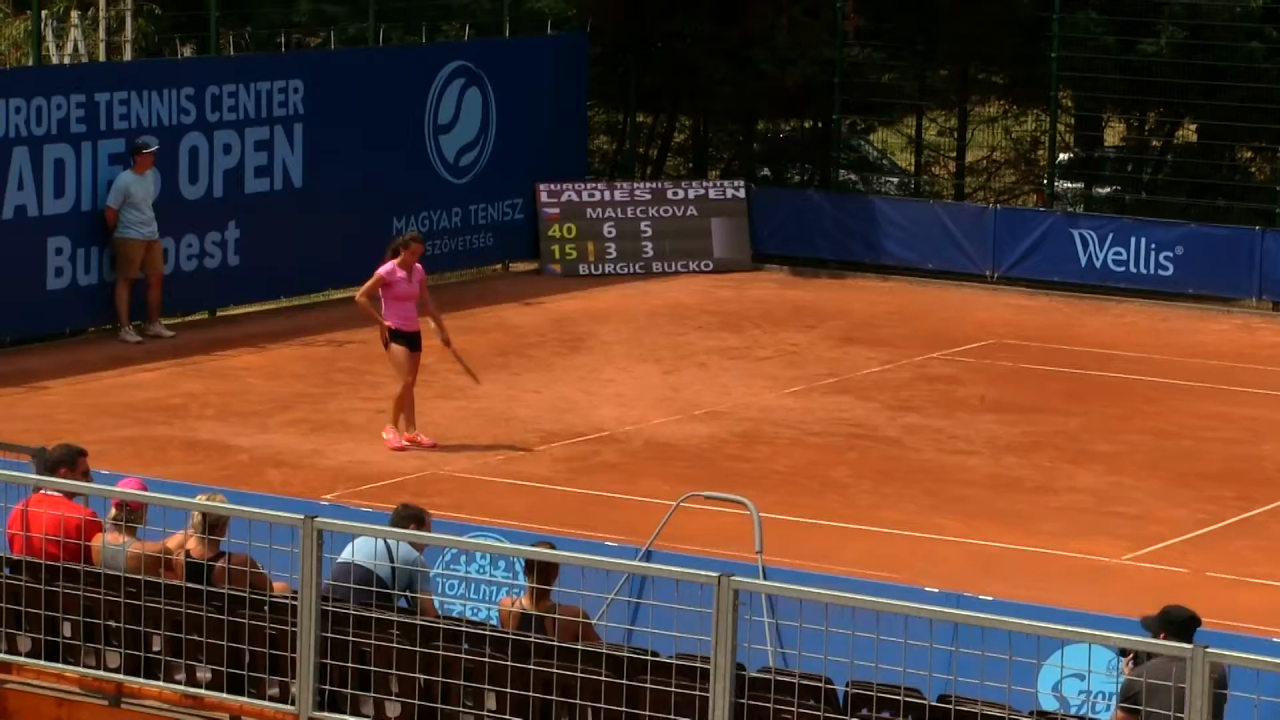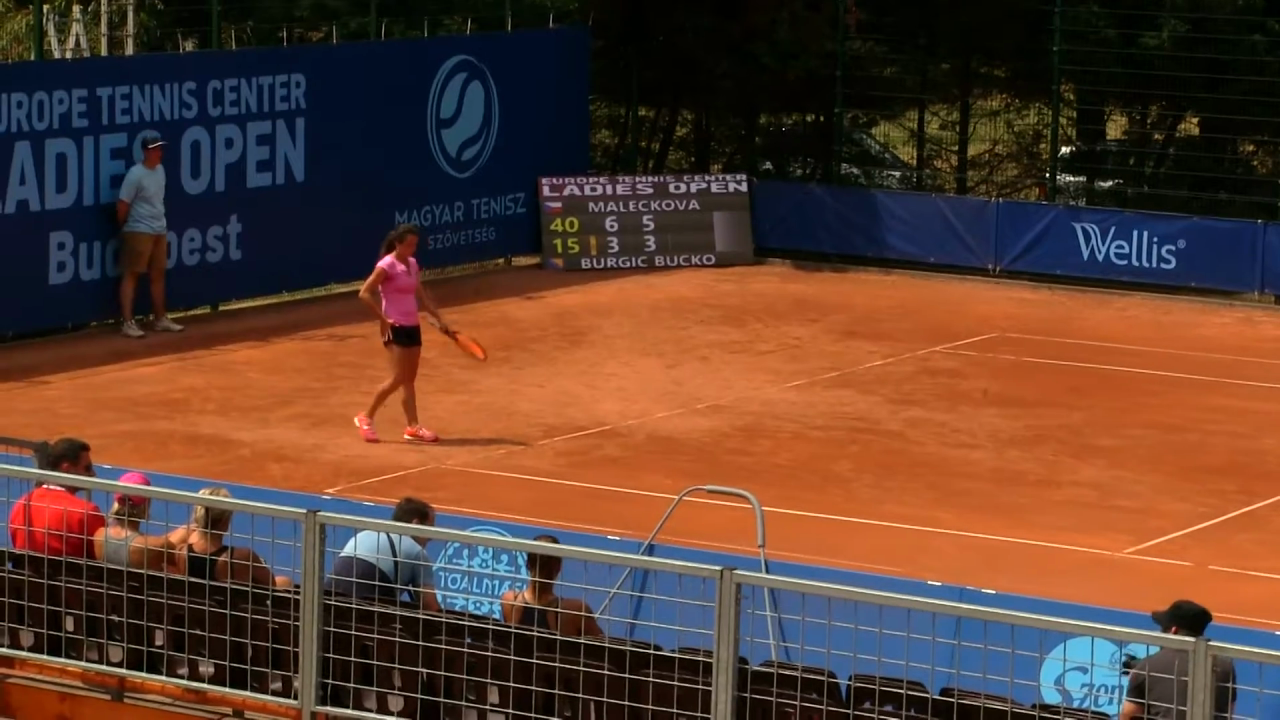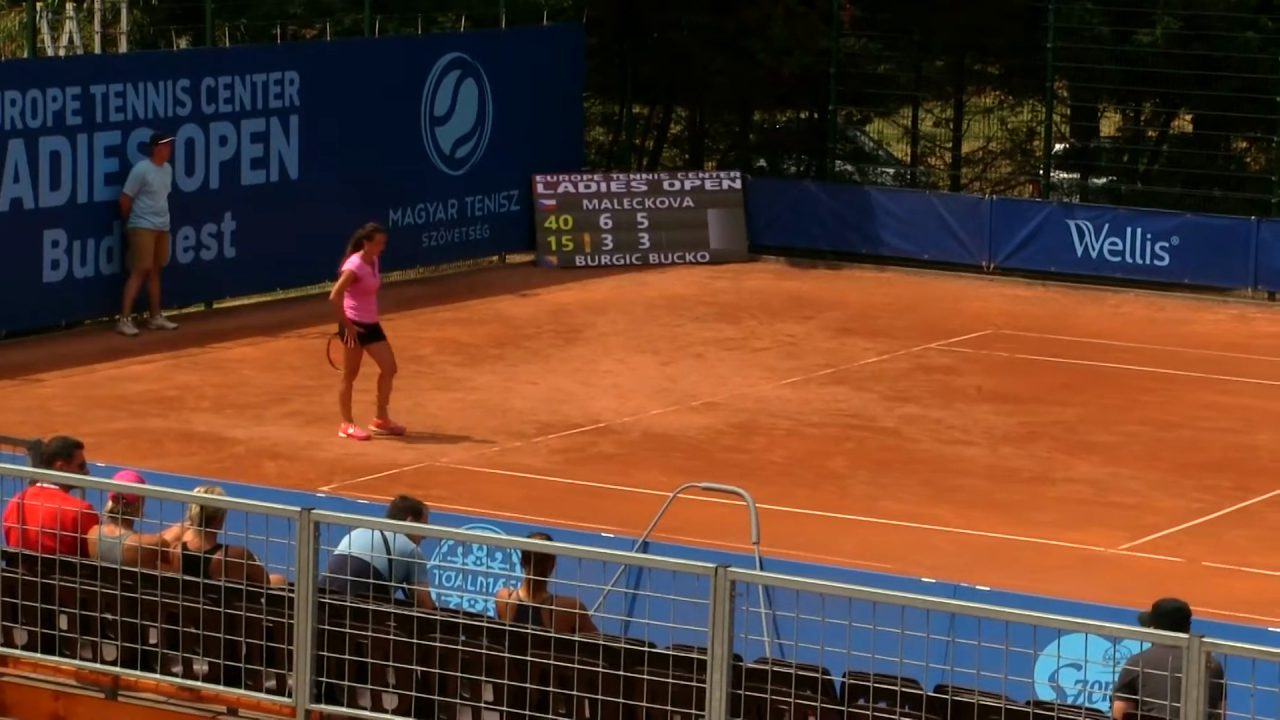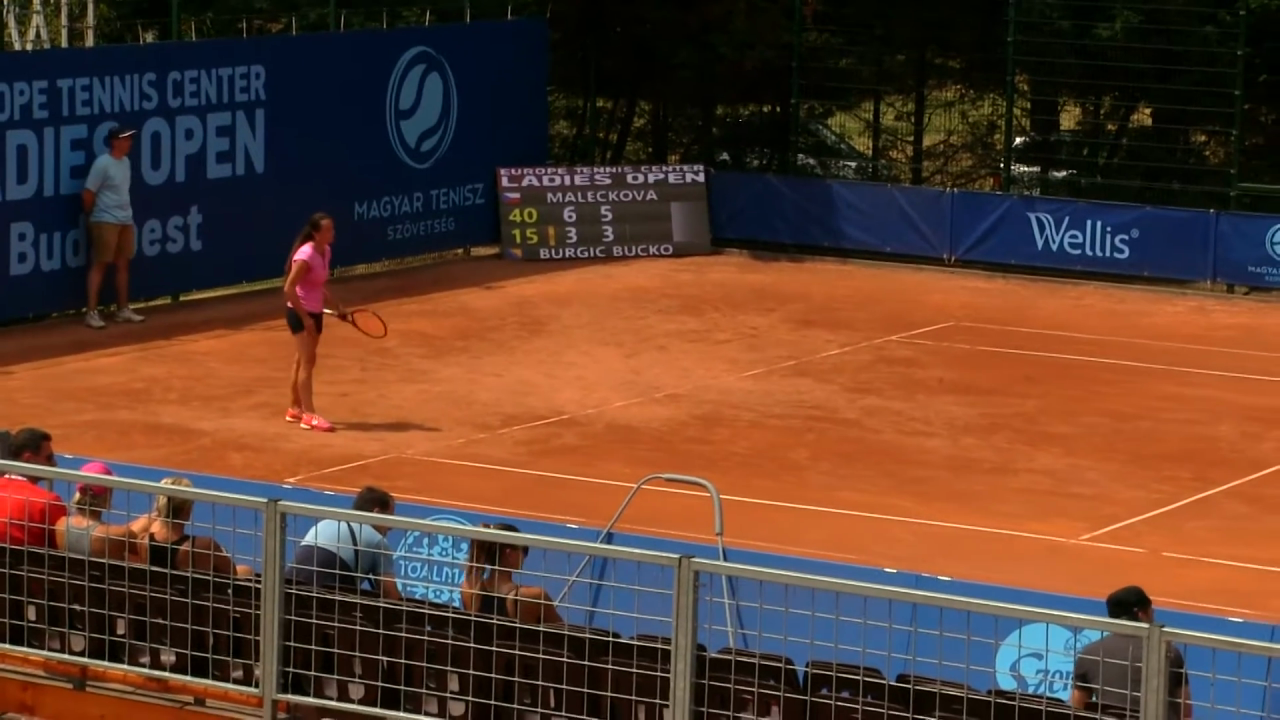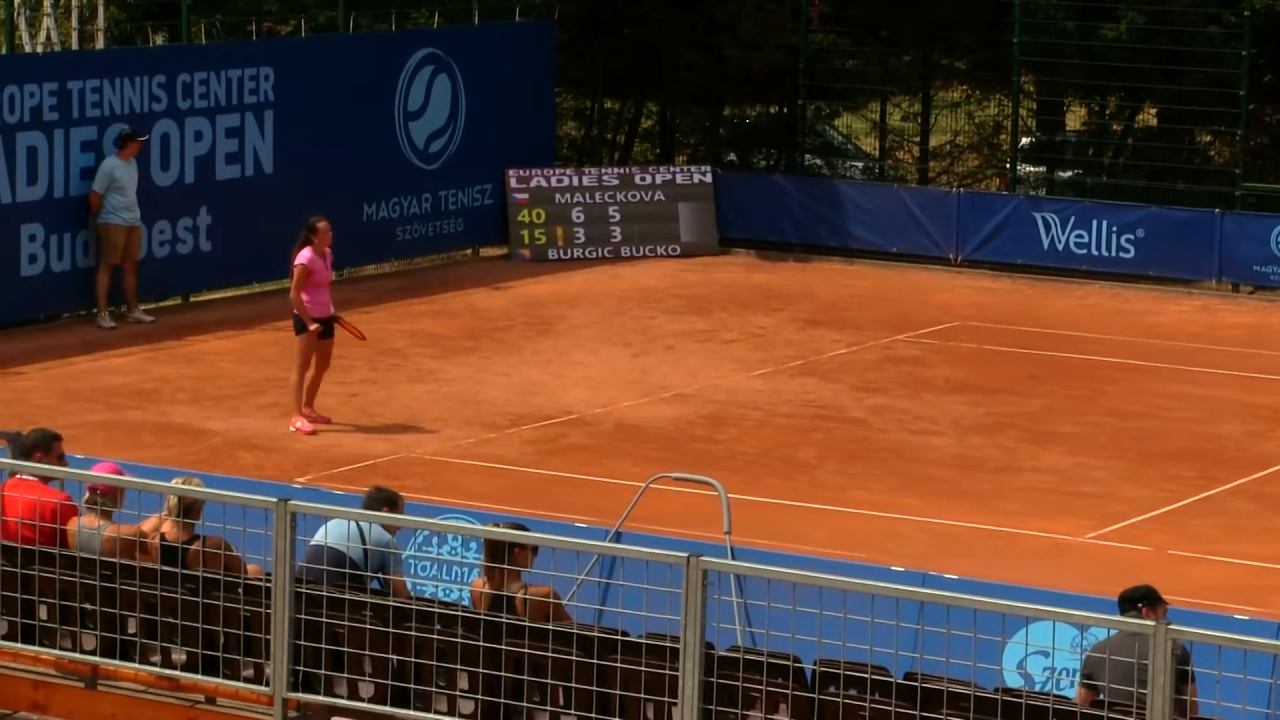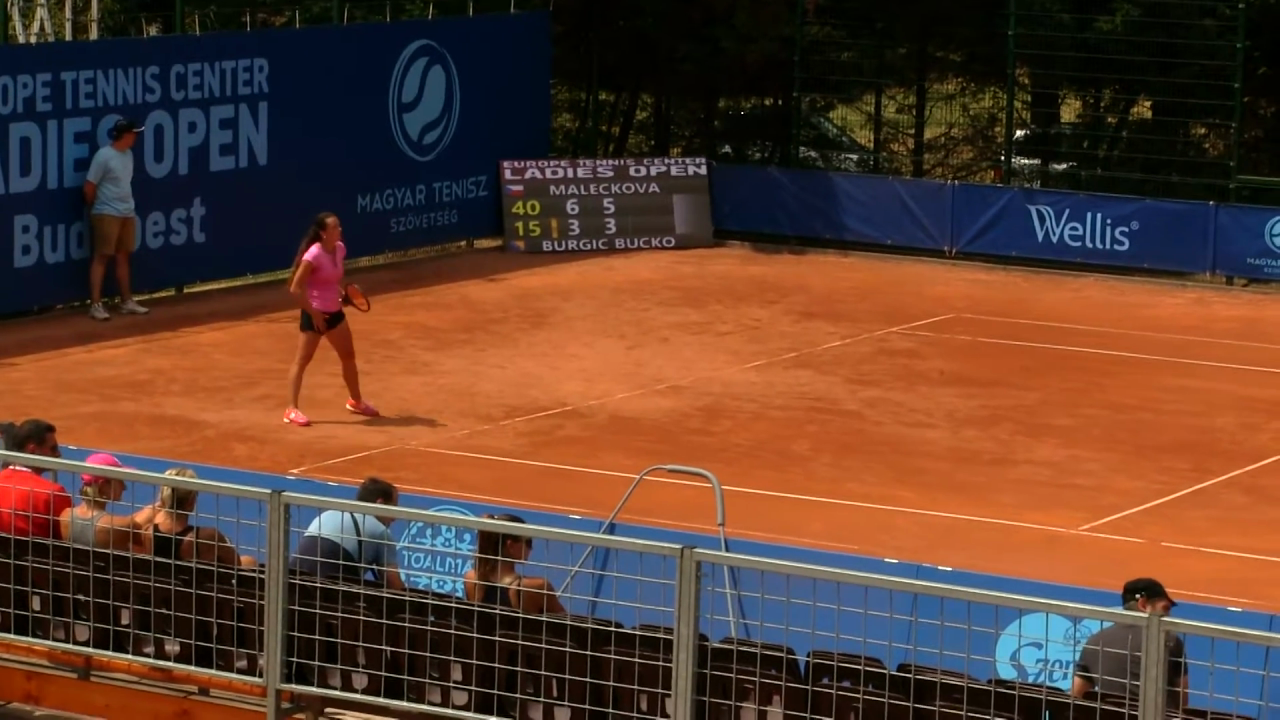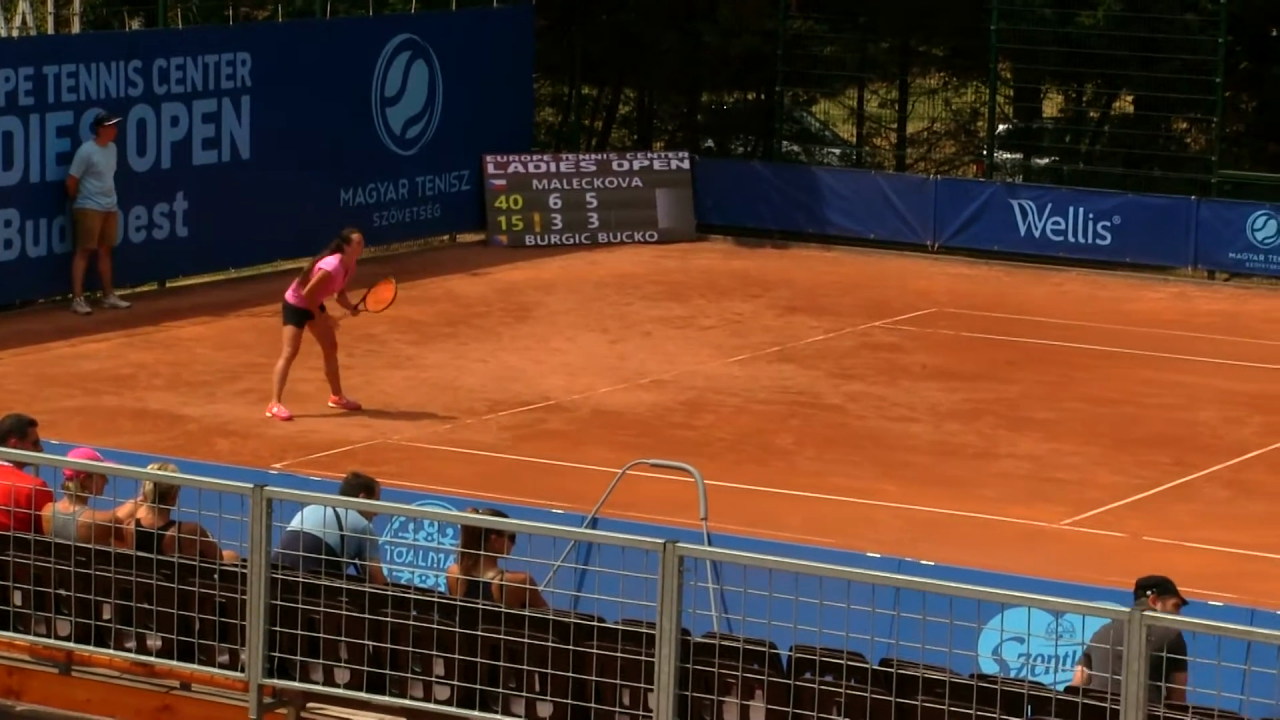
dt=0.5s
person 1, frame 1
left shoulder: (418, 271)
right shoulder: (387, 272)
left elbow: (426, 303)
right elbow: (361, 297)
left wrist: (442, 330)
right wrist: (380, 321)
left hip: (413, 332)
right hip: (394, 333)
left knee: (409, 384)
right knee: (405, 382)
left ankle: (411, 432)
right ankle: (391, 428)
person 1, frame 2
left shoulder: (412, 264)
right shoulder: (386, 265)
left elbow: (421, 296)
right elbow: (364, 293)
left wrist: (439, 318)
right wrist: (383, 319)
left hip: (413, 327)
right hip: (394, 328)
left knee: (409, 379)
right knee: (398, 379)
left ankle: (413, 427)
right ankle: (366, 418)
person 1, frame 3
left shoulder: (374, 261)
right shoulder: (353, 267)
right elbow: (334, 297)
right wrist: (347, 324)
left hip: (372, 324)
right hip: (354, 326)
left knee: (389, 369)
right knee: (350, 375)
left ankle: (381, 419)
right ankle: (347, 425)
person 1, frame 4
left shoulder: (326, 251)
right shoulder: (305, 256)
right elbow: (289, 289)
left wrist: (334, 304)
right wrist: (305, 317)
left hip: (315, 313)
right hip: (299, 313)
left knee: (302, 362)
right knee: (307, 362)
left ankle: (295, 409)
right ankle: (309, 415)
person 1, frame 5
left shoulder: (327, 254)
right shoulder: (305, 259)
right elbow: (294, 294)
left wrist: (331, 307)
right wrist: (309, 322)
left hip: (324, 318)
right hip: (307, 319)
left knee: (322, 366)
right knee: (302, 366)
left ankle: (307, 408)
right ankle: (297, 418)
person 1, frame 6
left shoulder: (340, 249)
right shoulder: (313, 255)
right elbow: (295, 288)
left wrist: (344, 293)
right wrist: (313, 313)
left hip: (334, 311)
right hip: (315, 314)
left knee: (348, 356)
right knee: (302, 360)
left ankle: (355, 401)
right ankle: (292, 410)
person 1, frame 7
left shoulder: (350, 266)
right shoulder: (331, 266)
left elbow: (340, 295)
right elbow: (306, 294)
left wrist: (351, 308)
right wrist: (321, 317)
left hip: (313, 304)
right hip: (295, 304)
left knee: (331, 348)
right knee: (290, 352)
left ankle: (337, 396)
right ankle: (275, 404)
person 2, frame 1
left shoulder: (150, 176)
right shoulder: (124, 181)
right elbow: (110, 212)
right wrist: (118, 234)
left hip: (152, 236)
right hip: (130, 238)
left knee: (156, 279)
right knee: (124, 281)
left ankle: (153, 324)
right ankle: (125, 328)
person 2, frame 2
left shoulder: (160, 170)
right shoulder: (135, 174)
right elbow: (122, 205)
left wrist: (158, 223)
right wrist: (126, 227)
left hip: (159, 231)
right hip: (139, 232)
left knee: (158, 275)
right knee: (131, 275)
left ankle: (161, 319)
right ankle: (128, 322)
person 2, frame 3
left shoulder: (168, 169)
right shoulder: (141, 169)
right elbow: (125, 199)
left wrist: (161, 221)
right wrist: (130, 222)
left hip: (162, 227)
right hip: (142, 228)
left knee: (154, 272)
right knee: (139, 272)
left ankle: (156, 317)
right ankle: (124, 319)
person 2, frame 4
left shoulder: (126, 162)
right shoulder: (102, 163)
right elbow: (88, 194)
left wrist: (123, 214)
right wrist: (92, 216)
left hip: (126, 221)
right hip: (105, 222)
left knee: (123, 265)
right knee: (99, 265)
left ankle: (123, 309)
right ankle: (91, 312)
person 2, frame 5
left shoulder: (132, 164)
right shoulder: (109, 166)
right elbow: (94, 197)
left wrist: (131, 216)
right wrist: (99, 218)
left hip: (133, 222)
right hip: (112, 224)
left knee: (130, 266)
right knee: (106, 267)
left ankle: (133, 310)
right ankle: (102, 314)
person 2, frame 6
left shoulder: (128, 154)
right shoulder: (103, 156)
right elbow: (89, 187)
left wrist: (126, 205)
right wrist: (96, 208)
left hip: (127, 213)
right hip: (107, 214)
left knee: (123, 257)
right knee: (101, 257)
left ankle: (127, 301)
right ankle: (96, 305)
person 2, frame 7
left shoulder: (112, 148)
right shoulder: (86, 151)
right elbow: (71, 181)
left wrist: (109, 200)
right wrist: (78, 202)
left hip: (110, 208)
right hip: (89, 209)
left knee: (105, 251)
right knee: (83, 251)
left ankle: (109, 295)
right ankle: (77, 299)
